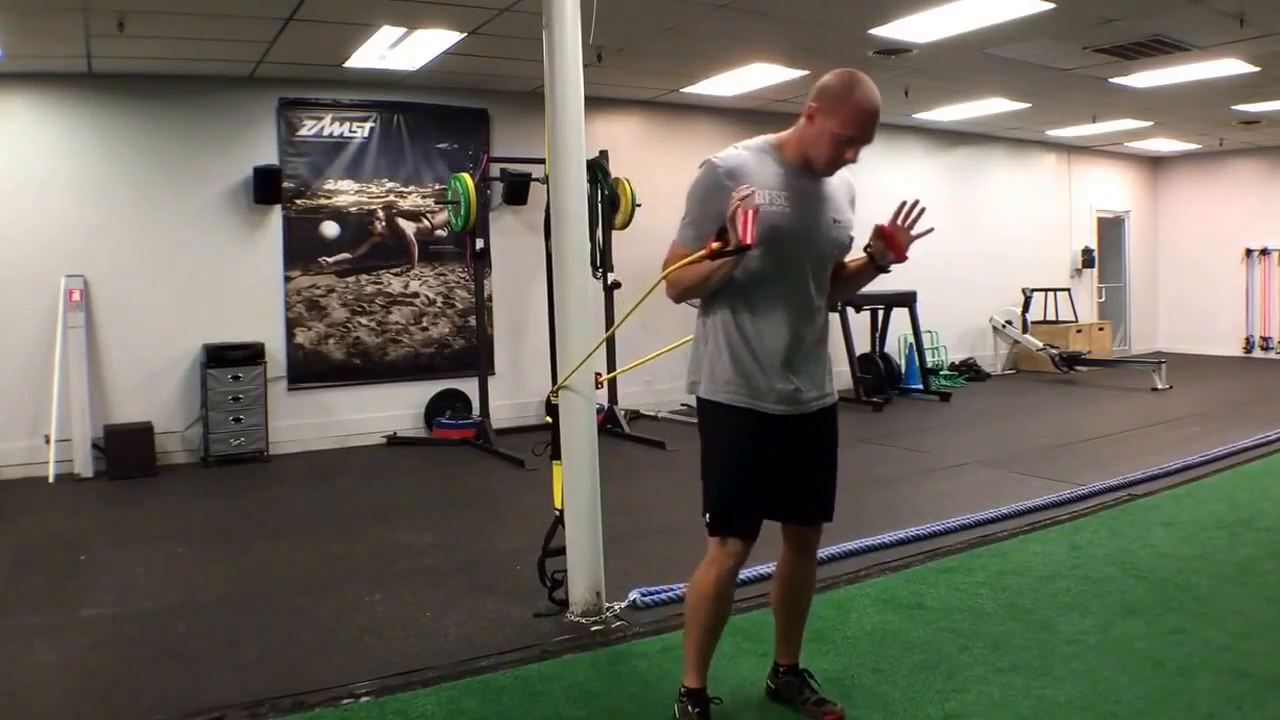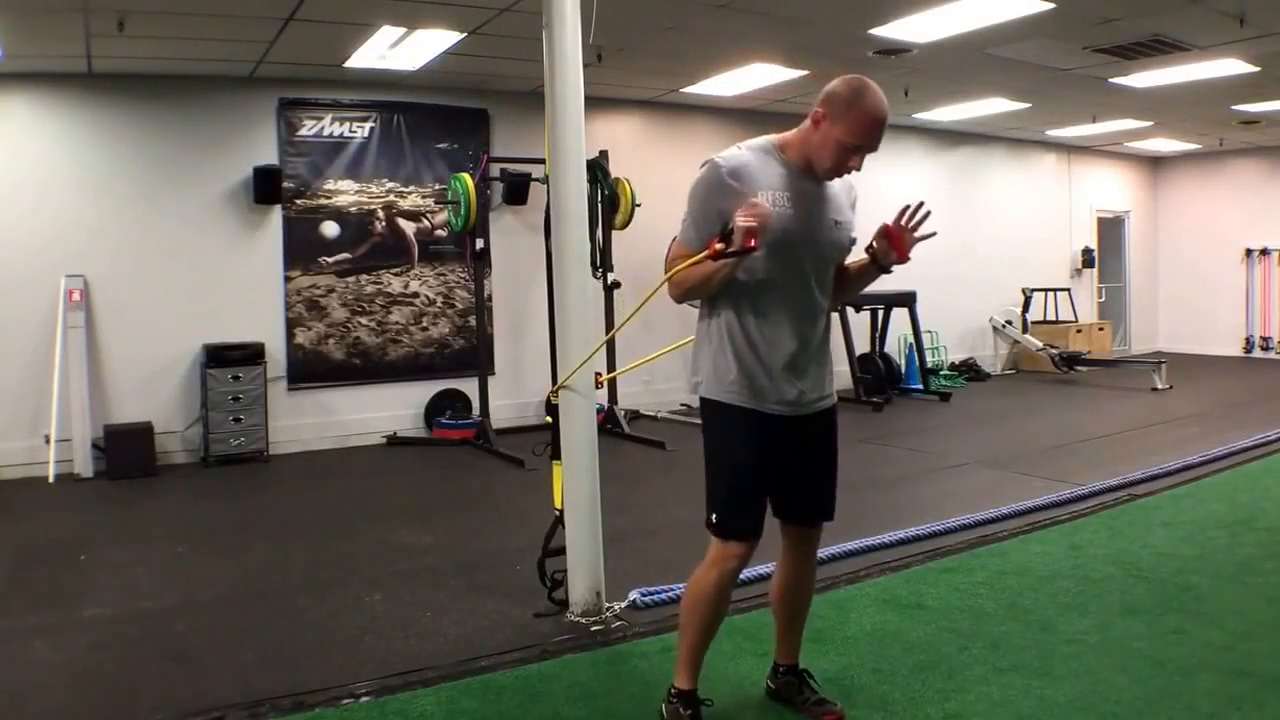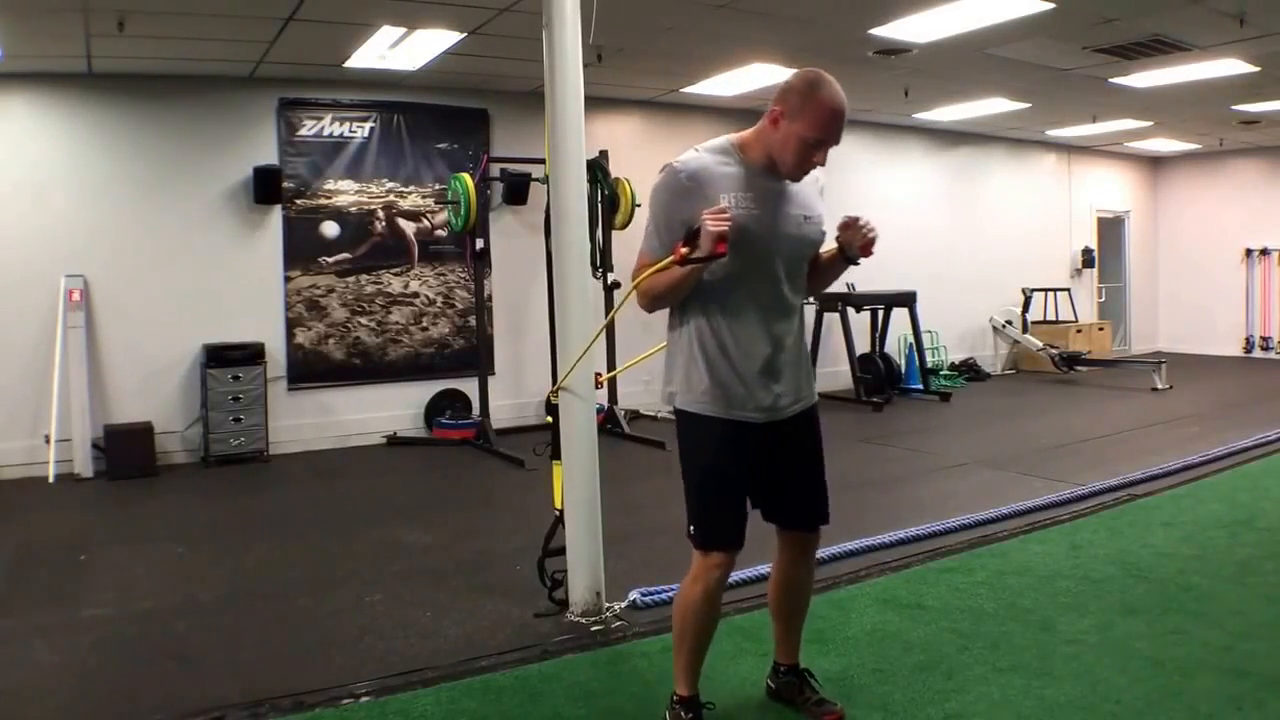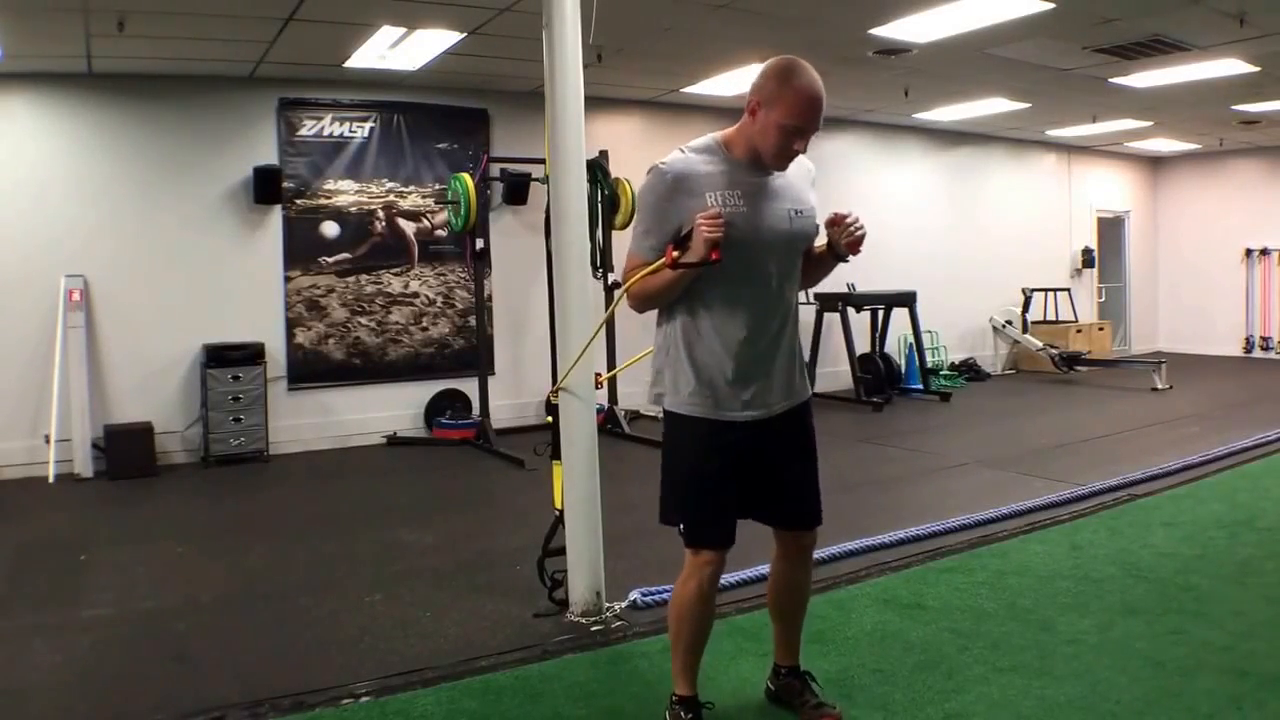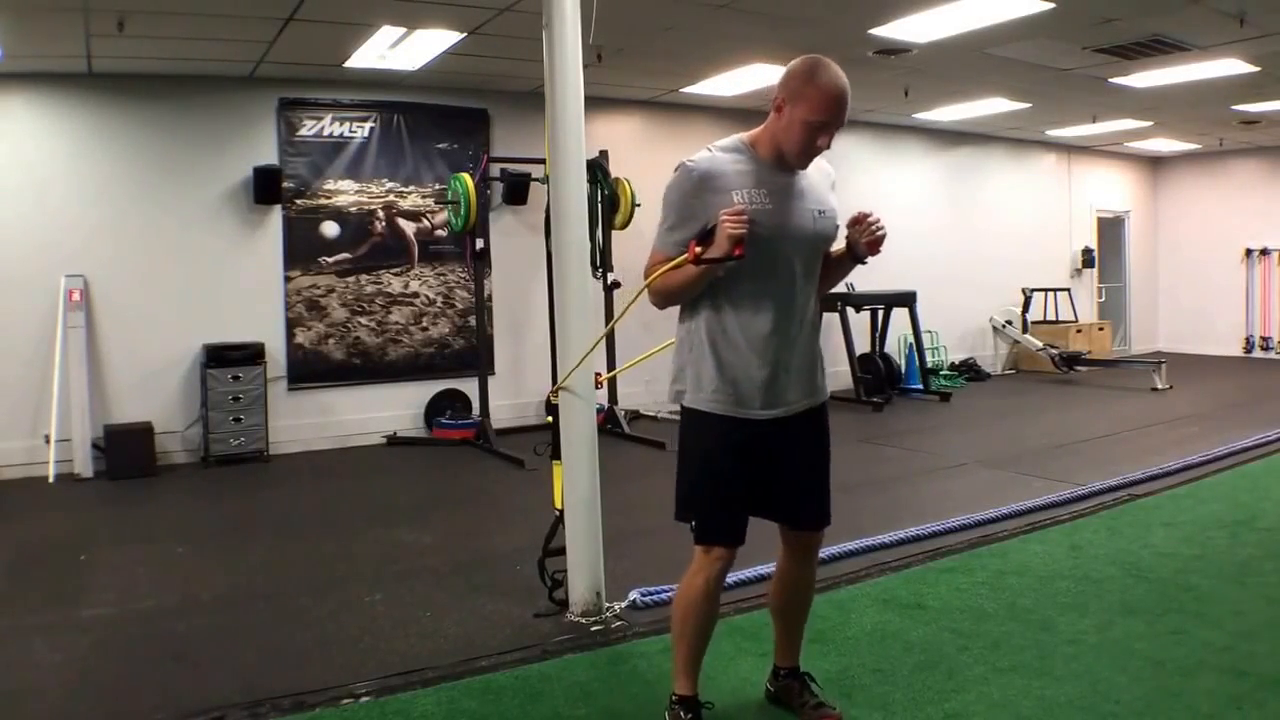
dt=0.3s
person 1, frame 1
left shoulder: (840, 191)
right shoulder: (728, 172)
right elbow: (677, 284)
left wrist: (878, 259)
right wrist: (732, 251)
left hip: (810, 395)
right hip: (735, 394)
left knee: (804, 537)
right knee: (729, 546)
person 1, frame 2
left shoulder: (841, 193)
right shoulder: (729, 173)
right elbow: (679, 284)
left wrist: (880, 259)
right wrist: (733, 251)
left hip: (812, 395)
right hip: (738, 394)
left knee: (804, 537)
right knee: (732, 548)
person 1, frame 3
left shoulder: (808, 186)
right shoulder: (691, 176)
right elbow: (647, 293)
left wrist: (844, 255)
right wrist: (700, 255)
left hip: (792, 399)
right hip: (714, 403)
left knee: (801, 538)
right knee: (715, 558)
person 1, frame 4
left shoulder: (801, 177)
right shoulder: (677, 176)
right elbow: (638, 293)
left wrist: (834, 251)
right wrist: (692, 260)
left hip: (785, 398)
right hip: (704, 403)
left knee: (798, 540)
right knee: (707, 558)
person 1, frame 5
left shoulder: (821, 181)
right shoulder: (704, 175)
right elbow: (660, 289)
left wrist: (854, 253)
right wrist: (715, 254)
left hip: (802, 397)
right hip: (722, 401)
left knee: (805, 539)
right knee: (715, 553)
